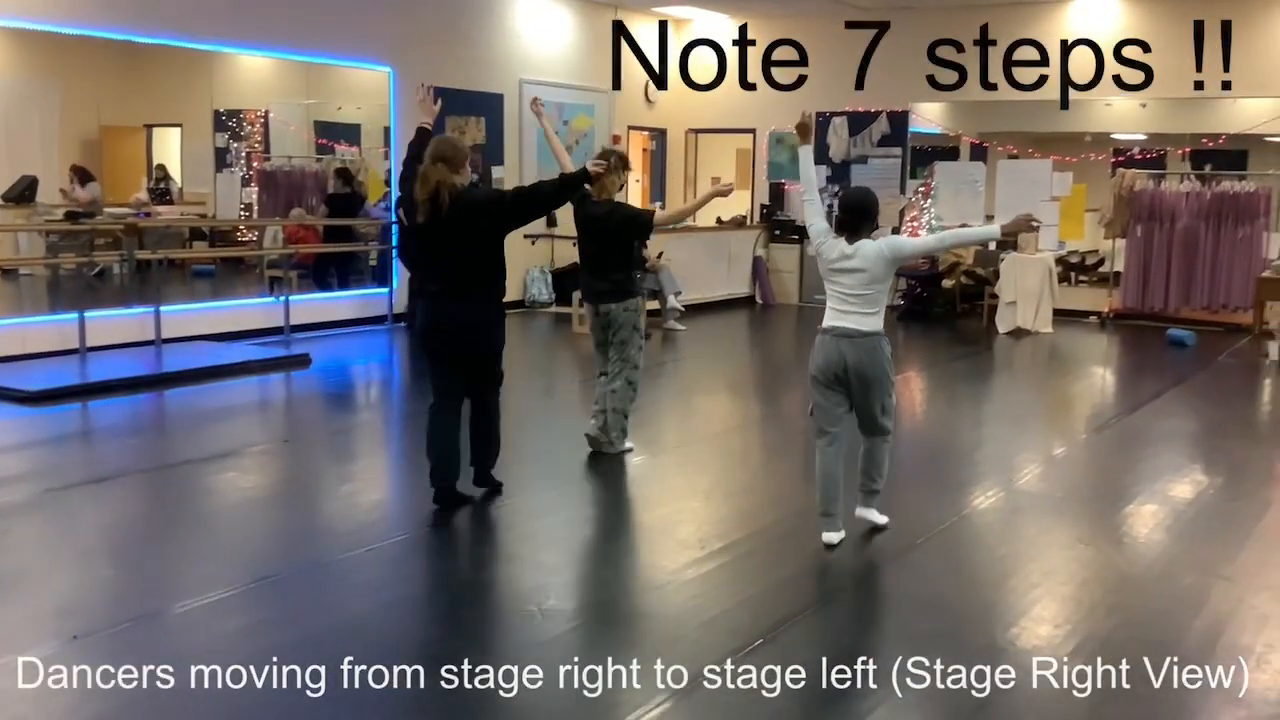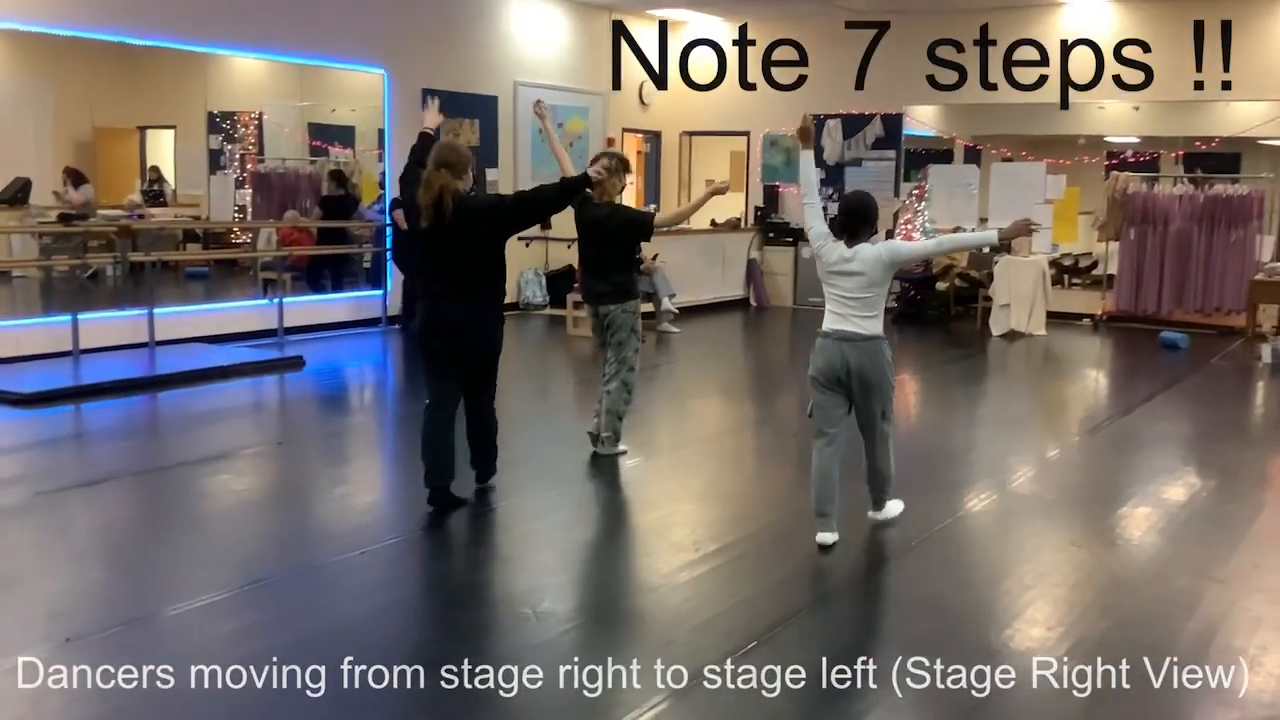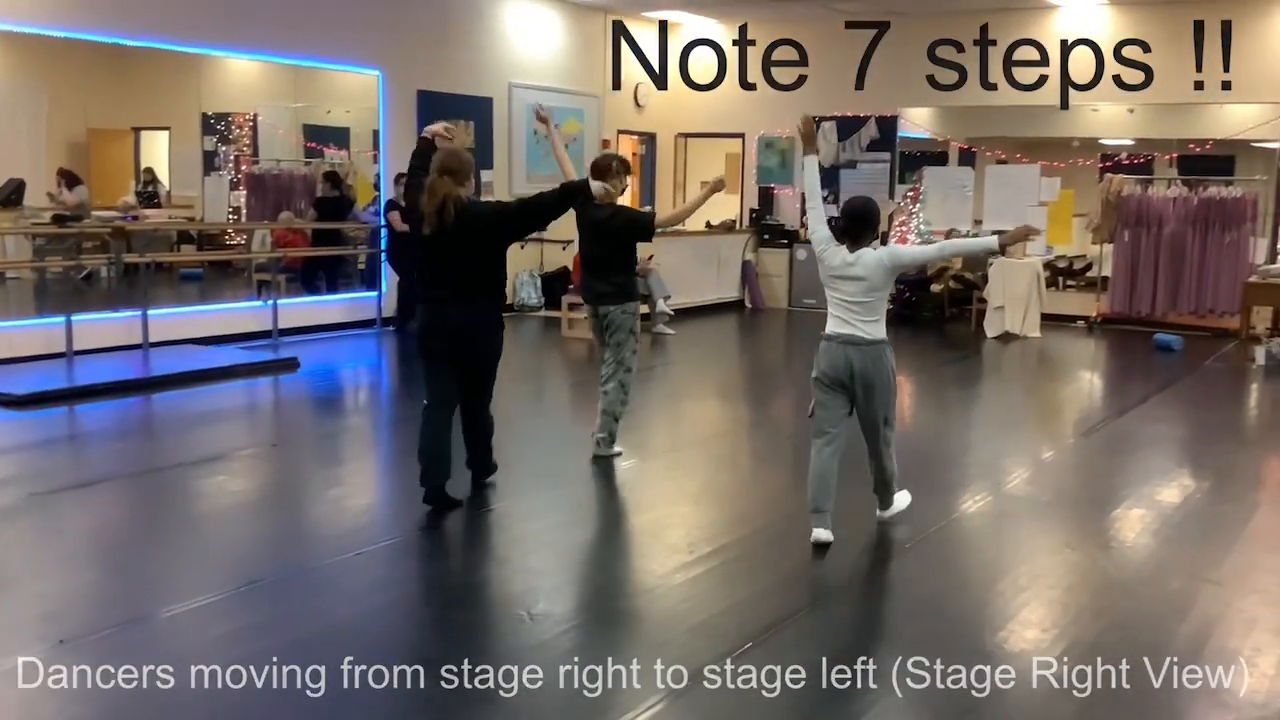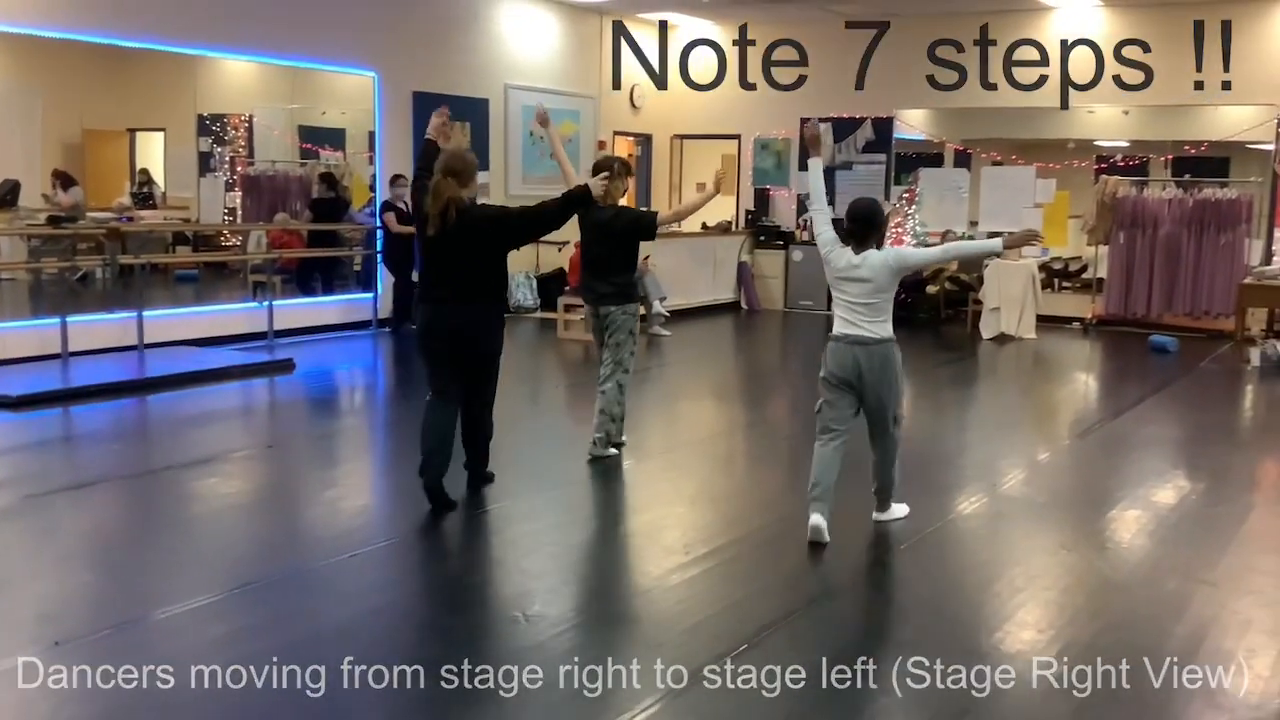
dt=0.1s
person 1, frame 1
left shoulder: (825, 246)
right shoulder: (887, 250)
left elbow: (810, 197)
right elbow: (945, 239)
left wrist: (806, 142)
right wrist: (1002, 230)
left hip: (828, 346)
right hip: (868, 348)
left knee: (829, 435)
right knee: (877, 429)
left ankle: (831, 524)
right ankle: (868, 503)
person 1, frame 2
left shoulder: (824, 250)
right shoulder: (885, 254)
left elbow: (810, 202)
right elbow: (944, 244)
left wrist: (807, 148)
right wrist: (1000, 235)
left hip: (828, 349)
right hip: (869, 351)
left knee: (826, 437)
right knee: (876, 433)
left ankle: (825, 524)
right ankle: (880, 504)
person 1, frame 3
left shoulder: (826, 254)
right shoulder: (886, 259)
left elbow: (813, 206)
right elbow: (945, 249)
left wrist: (810, 151)
right wrist: (1001, 240)
left hip: (831, 352)
right hip: (871, 355)
left knee: (826, 437)
right knee: (878, 435)
left ankle: (820, 521)
right ankle: (886, 501)
person 1, frame 4
left shoulder: (832, 255)
right shoulder: (892, 261)
left elbow: (818, 208)
right elbow: (950, 251)
left wrist: (815, 155)
right wrist: (1005, 243)
left hip: (839, 352)
right hip: (879, 354)
left knee: (830, 432)
right knee: (884, 434)
left ankle: (818, 508)
right ankle: (884, 505)
person 2, frame 1
left shoulder: (416, 202)
right shoulder: (482, 204)
left elbow: (411, 167)
right elbow: (535, 197)
left wrist: (424, 125)
right wrist: (581, 176)
left hip: (434, 314)
right hip: (479, 314)
left knee: (445, 397)
right knee: (483, 392)
left ankle: (444, 485)
right ankle: (484, 468)
person 2, frame 2
left shoulder: (420, 209)
right shoulder: (484, 211)
right elbow: (537, 201)
left wrist: (426, 135)
right wrist: (583, 180)
left hip: (435, 316)
right hip: (479, 317)
left knee: (441, 399)
right knee: (480, 396)
left ankle: (439, 485)
right ankle: (484, 468)
person 2, frame 3
left shoulder: (422, 212)
right shoulder: (485, 217)
left elbow: (416, 177)
right elbow: (537, 208)
left wrist: (428, 138)
right wrist: (584, 189)
left hip: (434, 320)
right hip: (478, 321)
left knee: (439, 402)
right knee: (477, 399)
left ankle: (434, 485)
right ankle: (480, 468)
person 2, frame 4
left shoulder: (427, 215)
right shoulder: (487, 219)
left elbow: (427, 182)
right elbow: (540, 217)
right wrist: (585, 193)
left hip: (436, 320)
right hip: (481, 321)
left knee: (442, 401)
right knee: (478, 401)
left ankle: (434, 480)
right ankle: (477, 472)
person 3, frame 1
left shoulder: (582, 204)
right shoulder: (623, 215)
left elbow: (564, 161)
right elbow: (671, 217)
left wrist: (543, 119)
right wrist: (710, 195)
left hip: (593, 301)
right hip: (623, 301)
left knee: (606, 368)
right knee: (623, 371)
left ankle: (597, 428)
right ankle: (614, 439)
person 3, frame 2
left shoulder: (583, 206)
right shoulder: (624, 217)
left elbow: (565, 163)
right elbow: (673, 219)
left wrist: (546, 123)
right wrist: (708, 195)
left hip: (594, 301)
right hip: (621, 303)
left knee: (611, 366)
right knee: (620, 371)
left ankle: (600, 426)
right ankle: (608, 440)
person 3, frame 3
left shoulder: (584, 208)
right shoulder: (625, 218)
left elbow: (566, 166)
right elbow: (672, 218)
left wrist: (549, 126)
right wrist: (708, 193)
left hip: (593, 302)
right hip: (621, 304)
left knee: (610, 366)
right knee: (618, 372)
left ankle: (604, 434)
right ankle: (604, 441)
person 3, frame 4
left shoulder: (587, 210)
right shoulder: (628, 219)
left elbow: (566, 168)
right elbow: (676, 216)
left wrist: (548, 128)
right wrist: (712, 193)
left hip: (594, 302)
right hip: (622, 304)
left knee: (610, 366)
right knee: (614, 372)
left ankle: (611, 432)
right ankle: (601, 441)
person 4, frame 1
right shoulder: (402, 200)
right elbow: (407, 220)
right hip: (407, 246)
left knee: (417, 278)
left ankle: (413, 318)
right ankle: (414, 318)
person 4, frame 2
left shoulder: (418, 200)
right shoulder: (397, 203)
right elbow: (403, 225)
right hip: (403, 247)
left knee: (413, 280)
right knee: (414, 278)
left ankle: (410, 316)
right ankle: (410, 318)
person 4, frame 3
right shoulder: (391, 204)
right elbow: (399, 226)
left hip: (411, 250)
right hip: (397, 252)
left knee: (407, 283)
right knee: (410, 284)
left ankle: (403, 321)
right ankle: (405, 321)
person 4, frame 4
left shoulder: (405, 204)
right shoulder: (387, 206)
right elbow: (395, 228)
left wrist: (413, 229)
right wrist: (414, 229)
left hip: (407, 252)
right hip: (393, 253)
left knee: (402, 285)
right knee: (407, 285)
left ankle: (397, 322)
right ankle: (402, 322)
